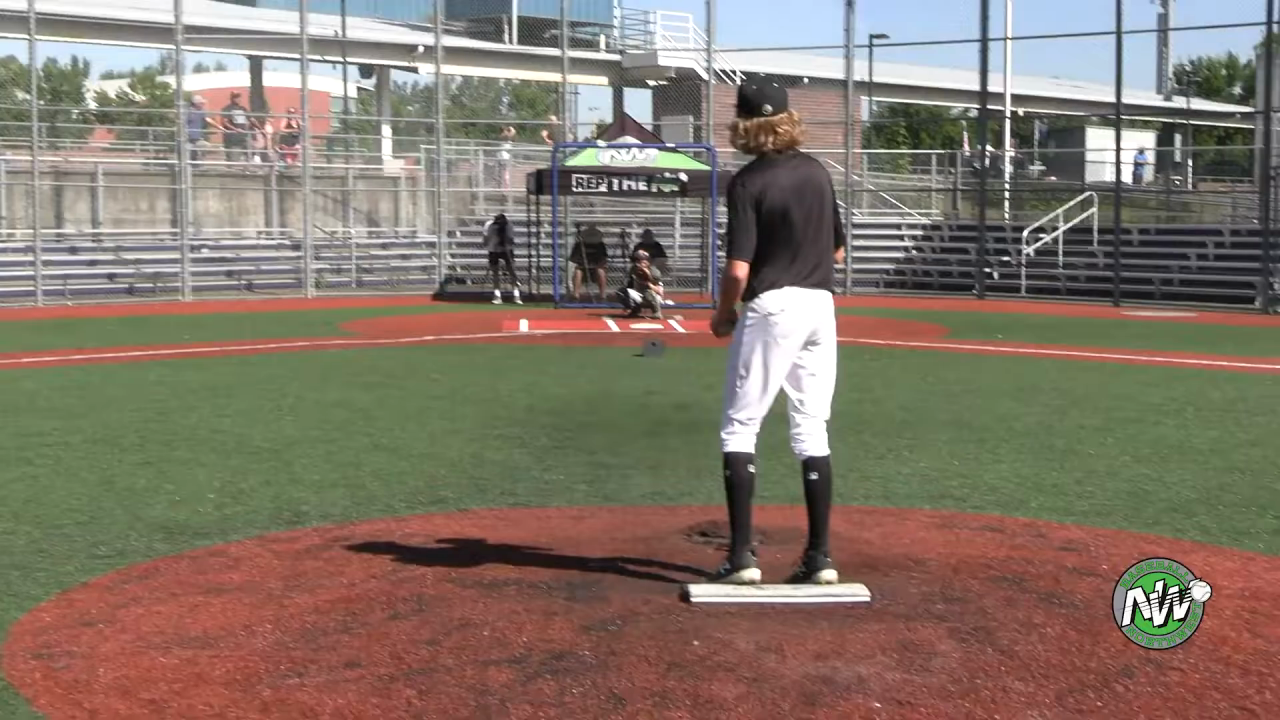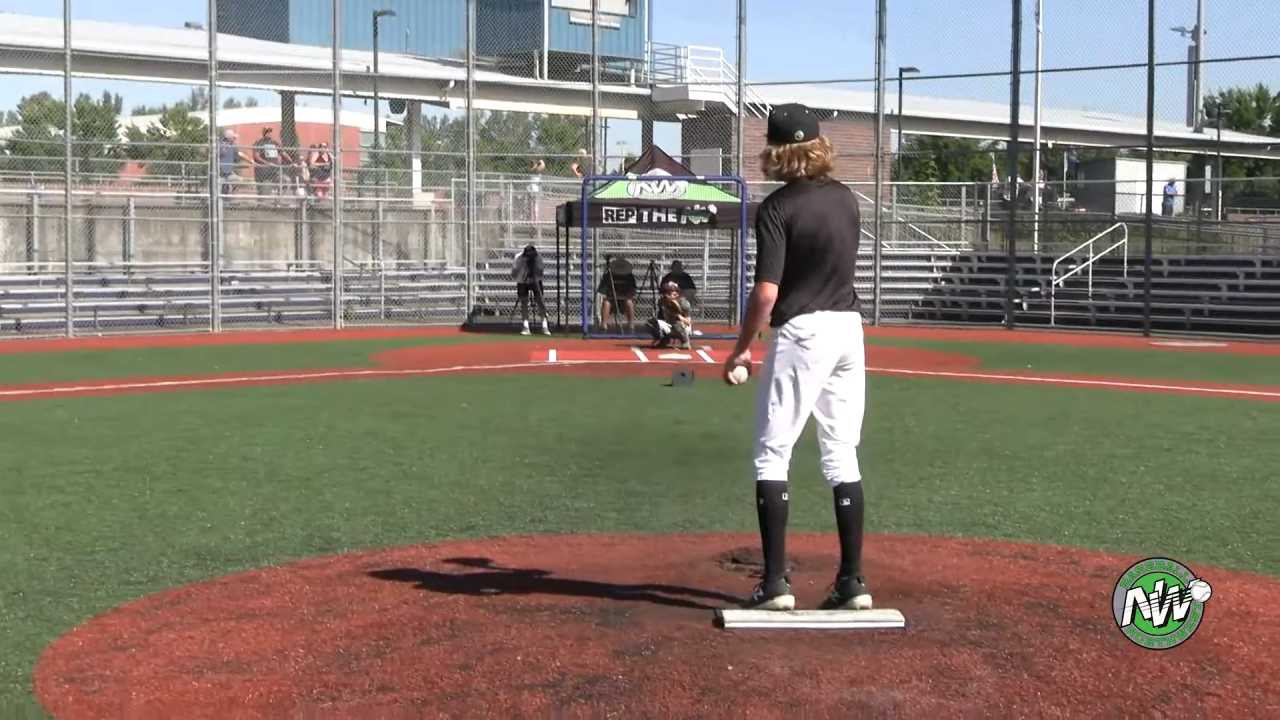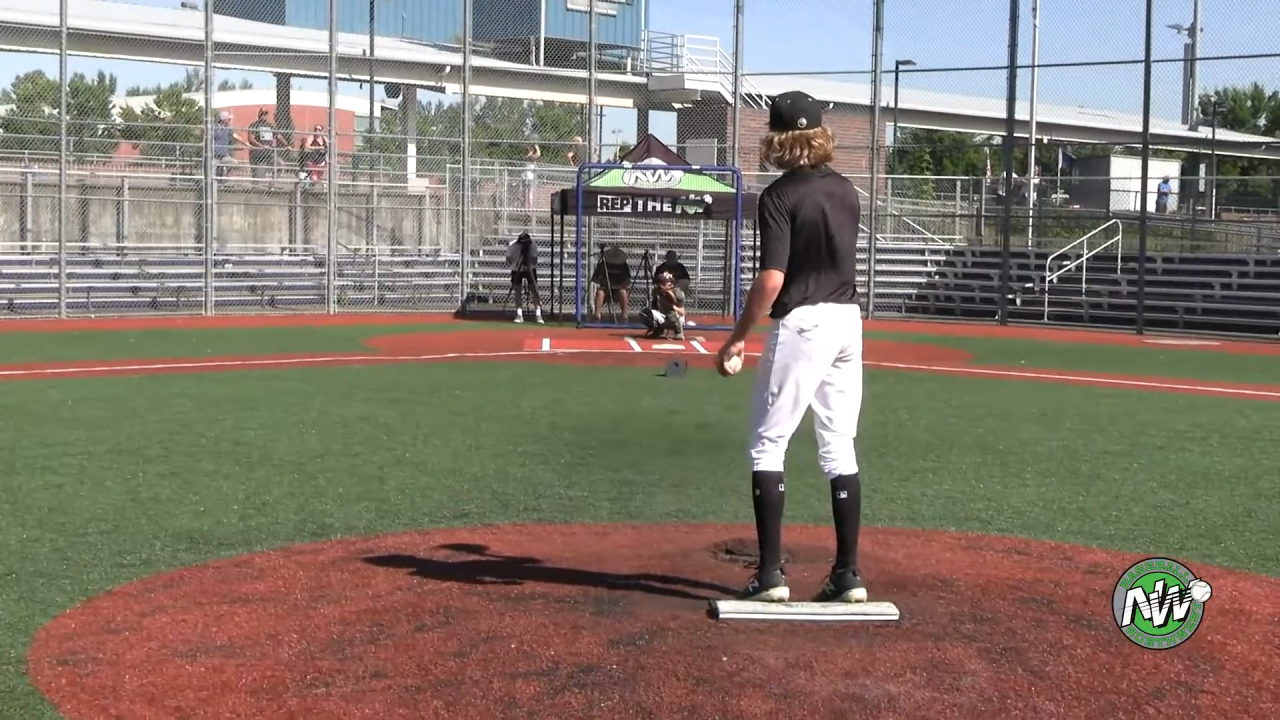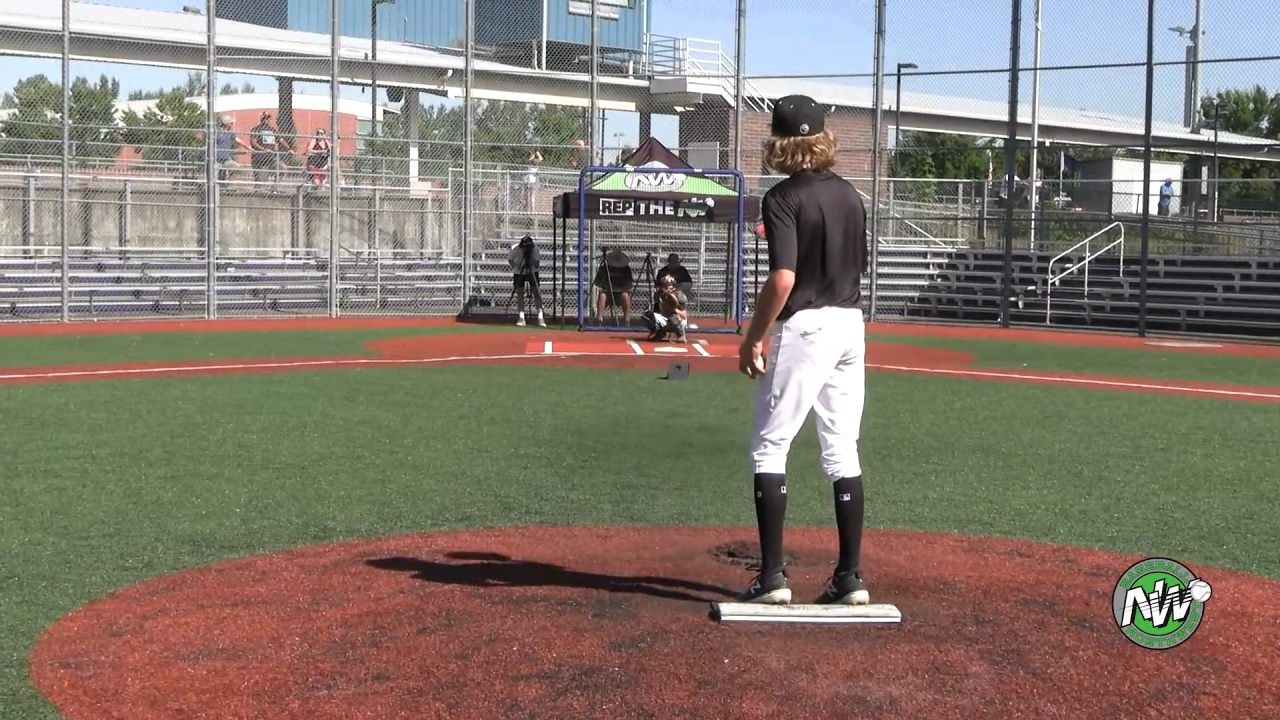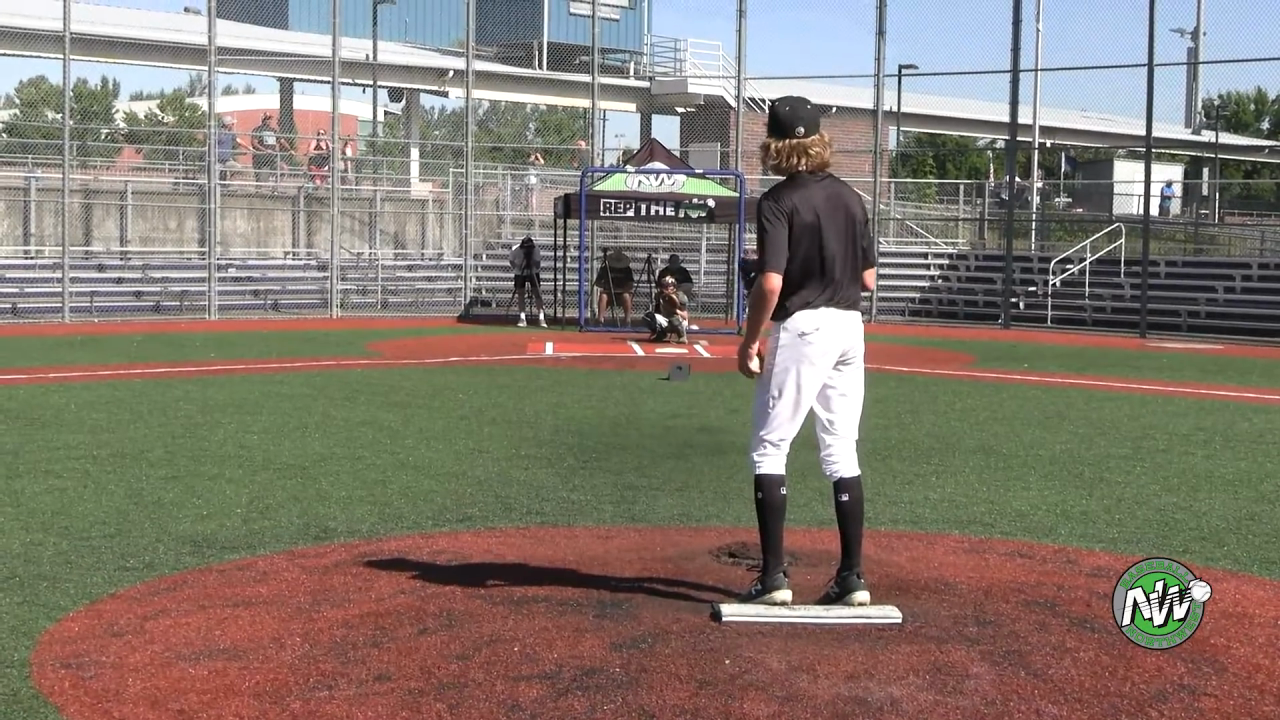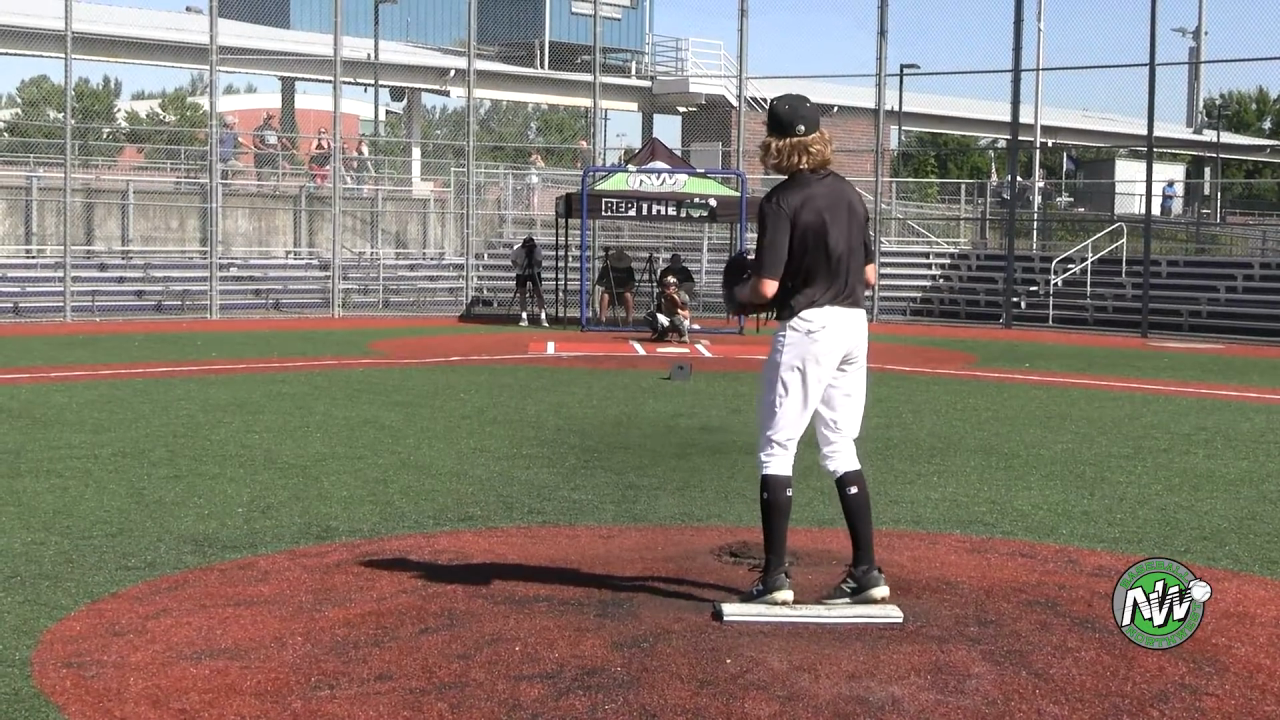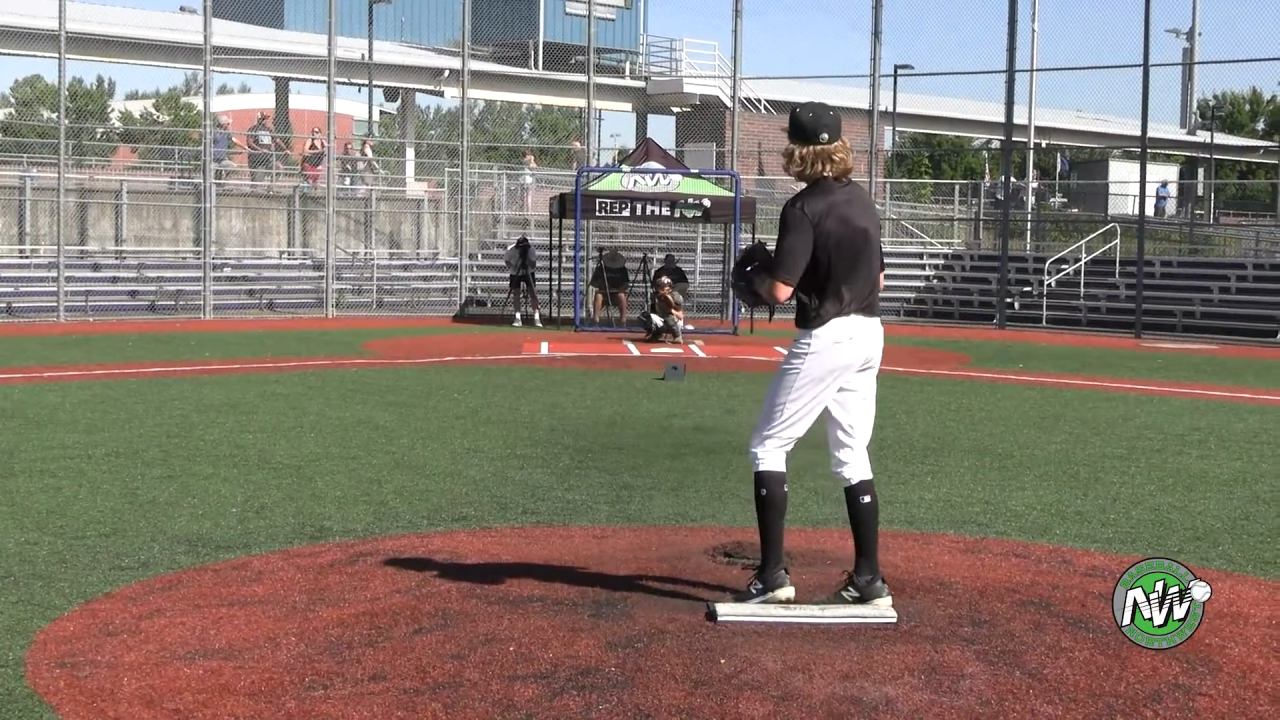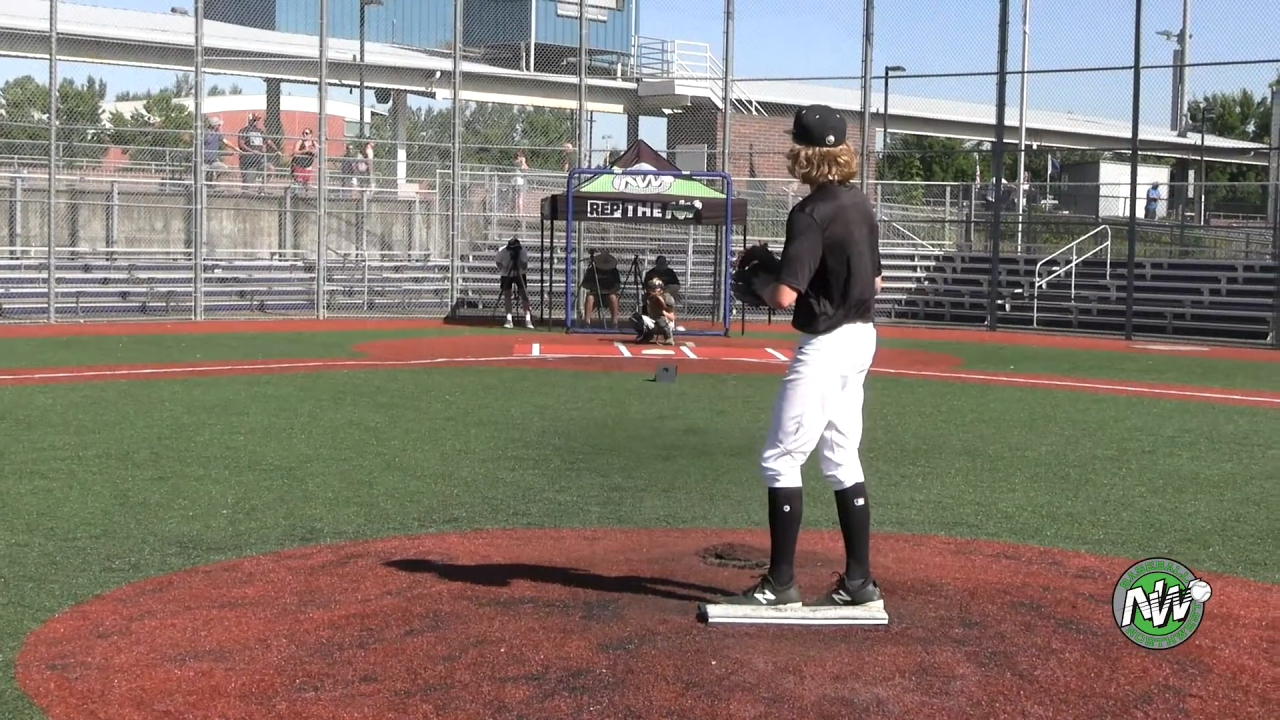
dt=0.3s
person 1, frame 1
left shoulder: (747, 182)
right shoulder: (819, 173)
left elbow: (738, 269)
right elbow: (837, 250)
left wrist: (723, 311)
left hip: (771, 308)
right hip: (820, 306)
left knee: (739, 429)
right knee: (811, 431)
left ankle: (742, 555)
right ankle: (819, 555)
person 1, frame 2
left shoulder: (777, 207)
right shoulder: (846, 200)
left elbow: (767, 291)
left wrist: (741, 347)
left hip: (801, 334)
right hip: (848, 329)
left knee: (772, 455)
right knee: (842, 456)
left ankle: (775, 583)
right ankle: (852, 580)
person 1, frame 3
left shoulder: (779, 195)
right shoulder: (846, 192)
left elbow: (772, 278)
left wrist: (736, 337)
left hip: (802, 325)
right hip: (847, 321)
left knee: (768, 446)
right knee: (840, 449)
left ankle: (769, 574)
right ankle: (847, 574)
person 1, frame 4
left shoulder: (783, 197)
right shoulder: (850, 195)
left elbow: (782, 279)
left wrist: (753, 338)
left hip: (804, 328)
right hip: (851, 324)
left knee: (769, 448)
right knee: (842, 451)
left ankle: (773, 576)
right ankle: (850, 576)
person 1, frame 5
left shoulder: (777, 201)
right shoulder: (848, 196)
left elbow: (771, 283)
right elbow: (869, 279)
left wrist: (749, 339)
left hip: (801, 329)
right hip: (849, 327)
left knee: (768, 450)
right knee: (841, 453)
left ankle: (773, 577)
right ankle: (852, 577)
person 1, frame 6
left shoulder: (780, 201)
right shoulder: (848, 193)
left elbow: (766, 286)
right elbow: (869, 275)
left wrist: (740, 292)
left hip: (806, 328)
right hip: (853, 324)
left knee: (777, 450)
right knee: (841, 449)
left ankle: (774, 578)
right ankle: (866, 571)
person 1, frame 7
left shoulder: (804, 207)
right shoulder: (862, 200)
left elbow: (780, 290)
left wrist: (756, 276)
left hip: (826, 338)
right hip: (867, 333)
left knee: (767, 447)
right knee: (852, 457)
left ankle: (771, 573)
right ankle: (868, 580)
person 1, frame 8
left shoulder: (811, 212)
right shoulder: (861, 204)
left elbow: (783, 295)
left wrist: (757, 279)
left hip: (825, 345)
right hip: (859, 337)
left knee: (781, 459)
right knee: (842, 460)
left ankle: (782, 584)
right ankle: (859, 582)
